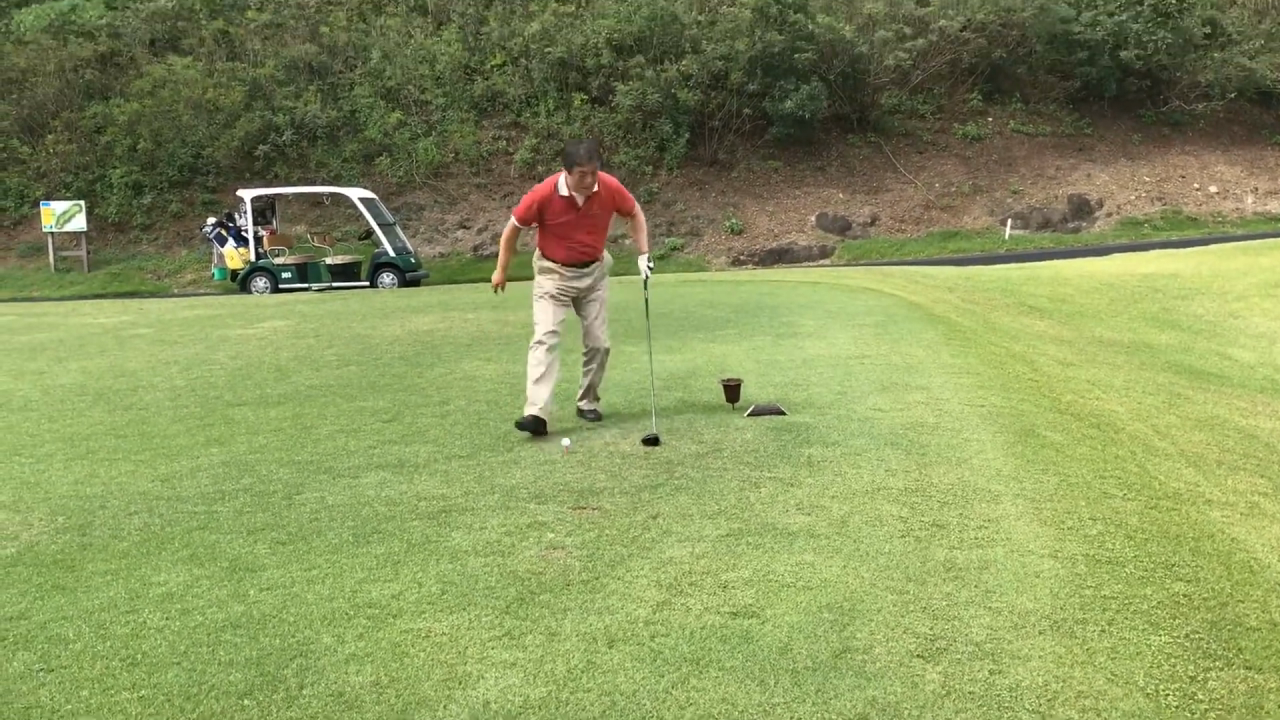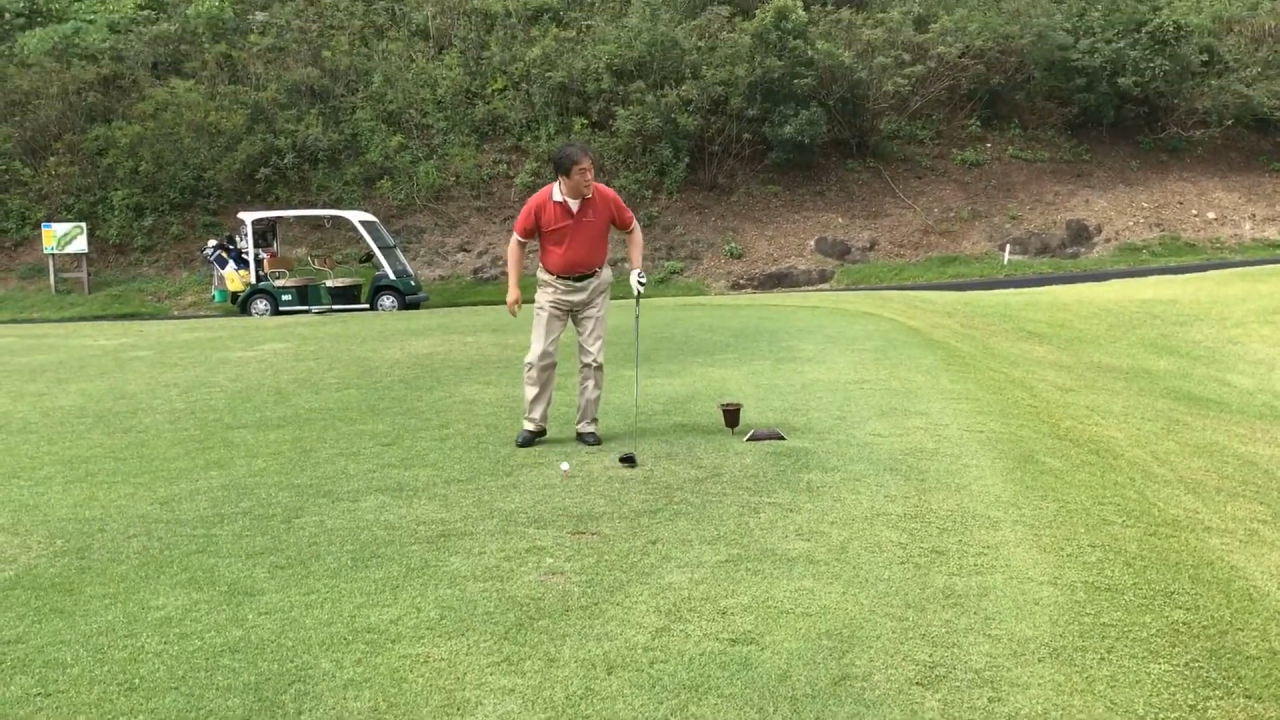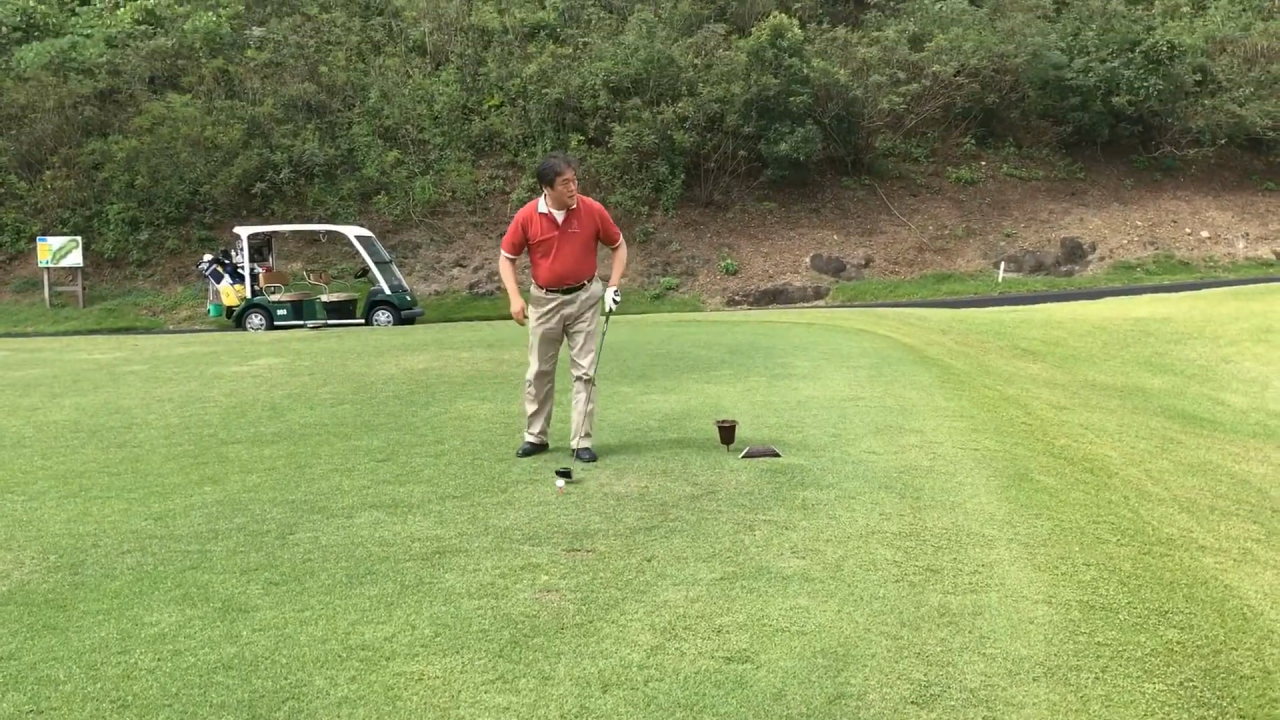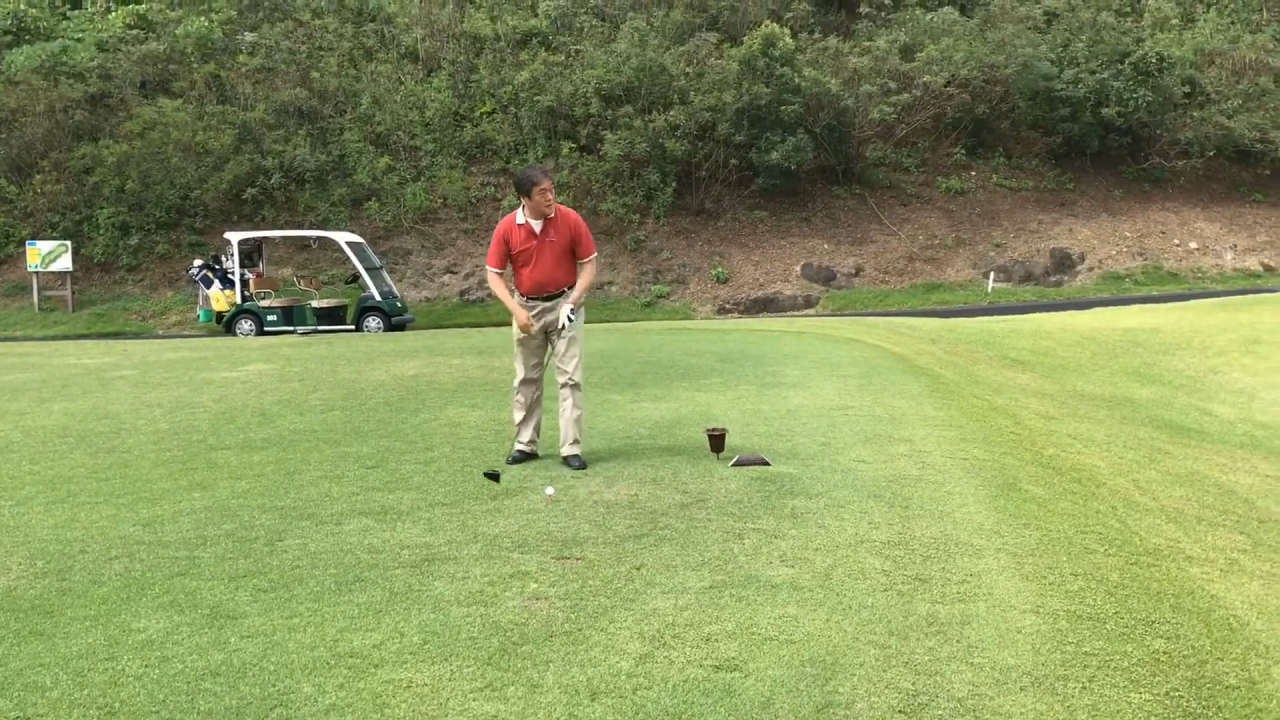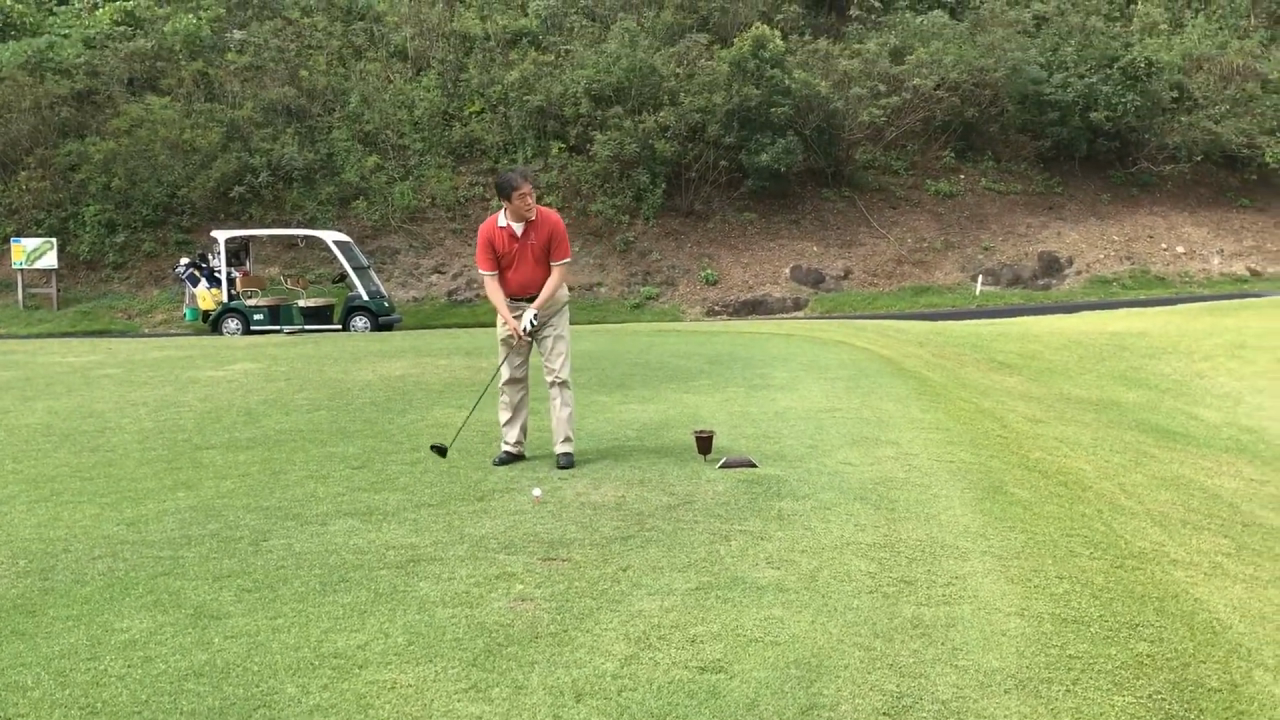
dt=0.2s
person 1, frame 1
left shoulder: (610, 187)
right shoulder: (543, 194)
left elbow: (634, 213)
right elbow: (513, 227)
left wrist: (643, 254)
right wrist: (501, 269)
left hip: (594, 272)
right hip: (553, 272)
left knee: (598, 343)
right knee: (545, 337)
left ankle: (588, 403)
right ankle: (535, 412)
person 1, frame 2
left shoulder: (606, 198)
right shoulder: (539, 203)
left elbow: (632, 229)
right elbow: (517, 242)
left wrist: (635, 269)
right wrist: (513, 286)
left hip: (593, 286)
right hip: (552, 286)
left knee: (593, 358)
right knee: (540, 356)
left ankle: (586, 425)
right ankle: (533, 423)
person 1, frame 3
left shoulder: (593, 210)
right shoulder: (526, 217)
left elbow: (619, 245)
right elbow: (507, 258)
left wrist: (613, 286)
right wrist: (515, 298)
left hip: (584, 298)
right hip: (544, 300)
left knee: (584, 372)
right knee: (539, 372)
left ankle: (581, 441)
right ankle: (536, 436)
person 1, frame 4
left shoulder: (571, 220)
right shoulder: (506, 228)
left elbow: (588, 264)
right elbow: (494, 274)
left wrist: (572, 303)
right wrist: (516, 310)
left hip: (564, 305)
right hip: (527, 308)
left knee: (569, 377)
right knee: (526, 379)
left ankle: (571, 448)
right ankle: (525, 443)
person 1, frame 5
left shoulder: (552, 222)
right shoulder: (488, 230)
left elbow: (559, 272)
right elbow: (491, 280)
left wrist: (535, 310)
right wrist: (509, 318)
left hip: (549, 306)
right hip: (511, 307)
left knee: (558, 375)
right knee: (512, 378)
left ankle: (563, 446)
right ankle: (512, 445)
